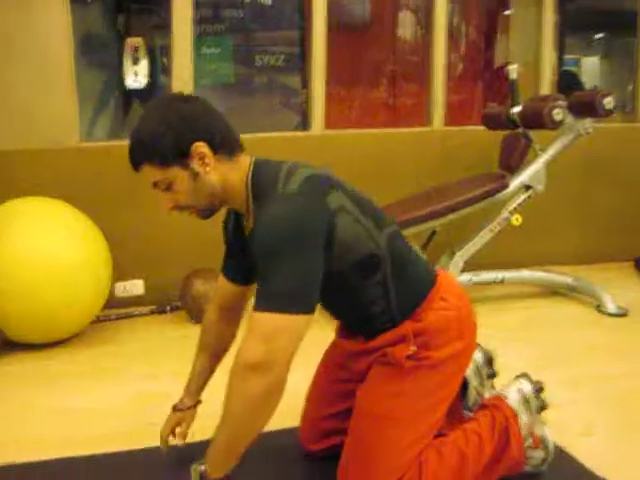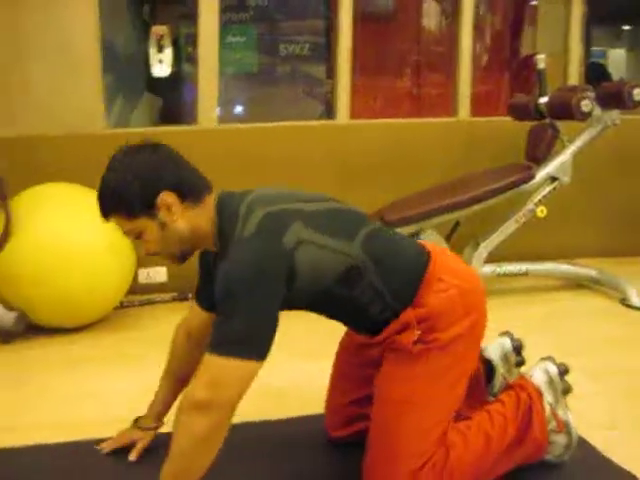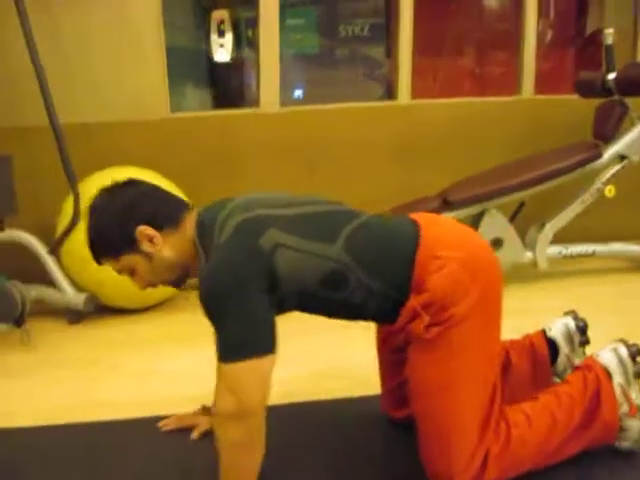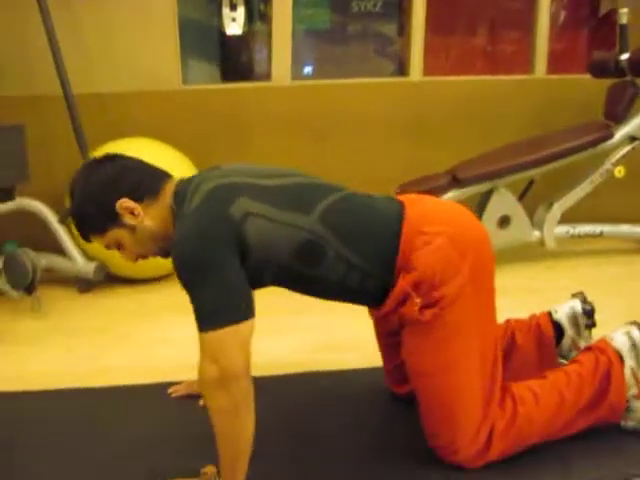
dt=0.3s
person 1, frame 1
left shoulder: (288, 215)
right shoulder: (247, 212)
left elbow: (263, 366)
right elbow: (224, 307)
right wrist: (189, 398)
left hip: (426, 329)
right hip: (369, 328)
right knee: (317, 437)
left ankle: (510, 424)
right ankle: (454, 387)
person 1, frame 2
left shoulder: (252, 255)
right shoulder: (225, 231)
left elbow: (209, 404)
right elbow: (194, 332)
right wrist: (149, 420)
left hip: (437, 309)
right hip: (394, 308)
right knee: (343, 424)
left ankle: (532, 407)
right ankle: (481, 371)
person 1, frame 3
left shoulder: (226, 268)
right shoulder: (225, 226)
left elbow: (245, 411)
right wrist: (217, 407)
left hip: (449, 278)
right hip: (426, 250)
right knee: (405, 408)
right ankle: (549, 351)
person 1, frame 4
left shoulder: (197, 236)
right shoulder: (207, 198)
left elbow: (228, 374)
right wrist: (214, 377)
left hip: (435, 259)
right hip: (420, 230)
right knee: (410, 383)
right ankle: (552, 332)
